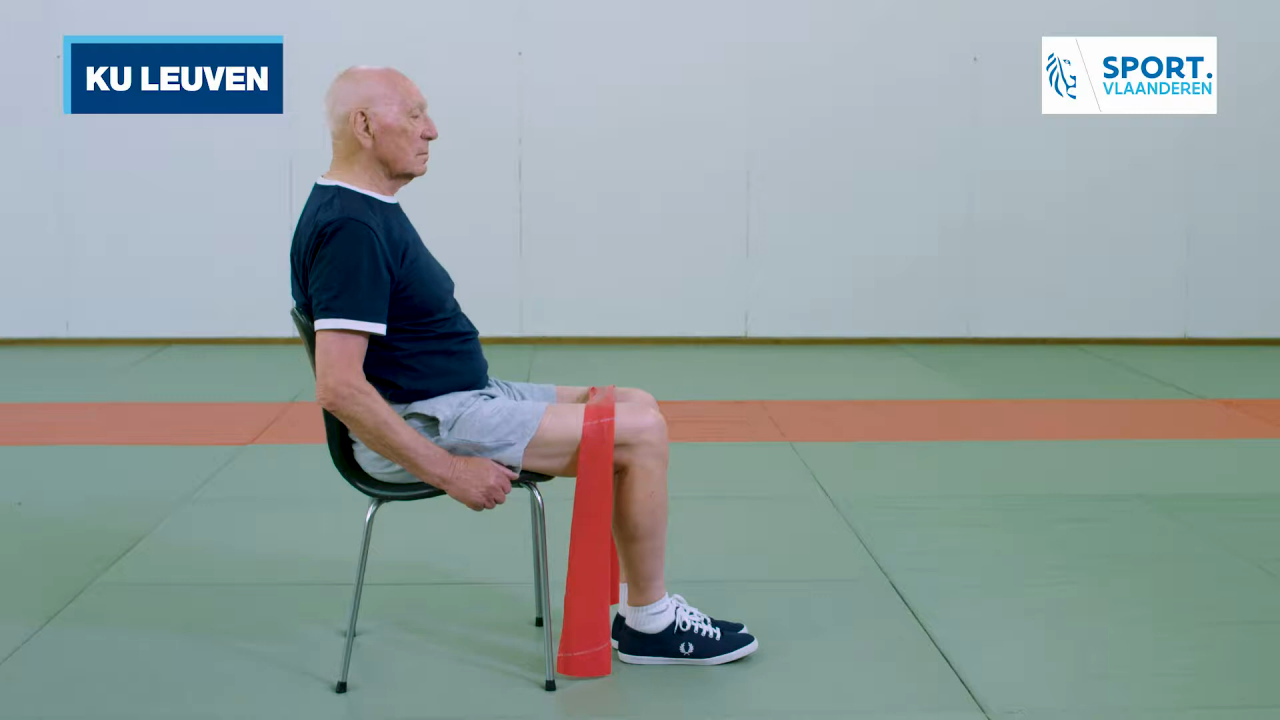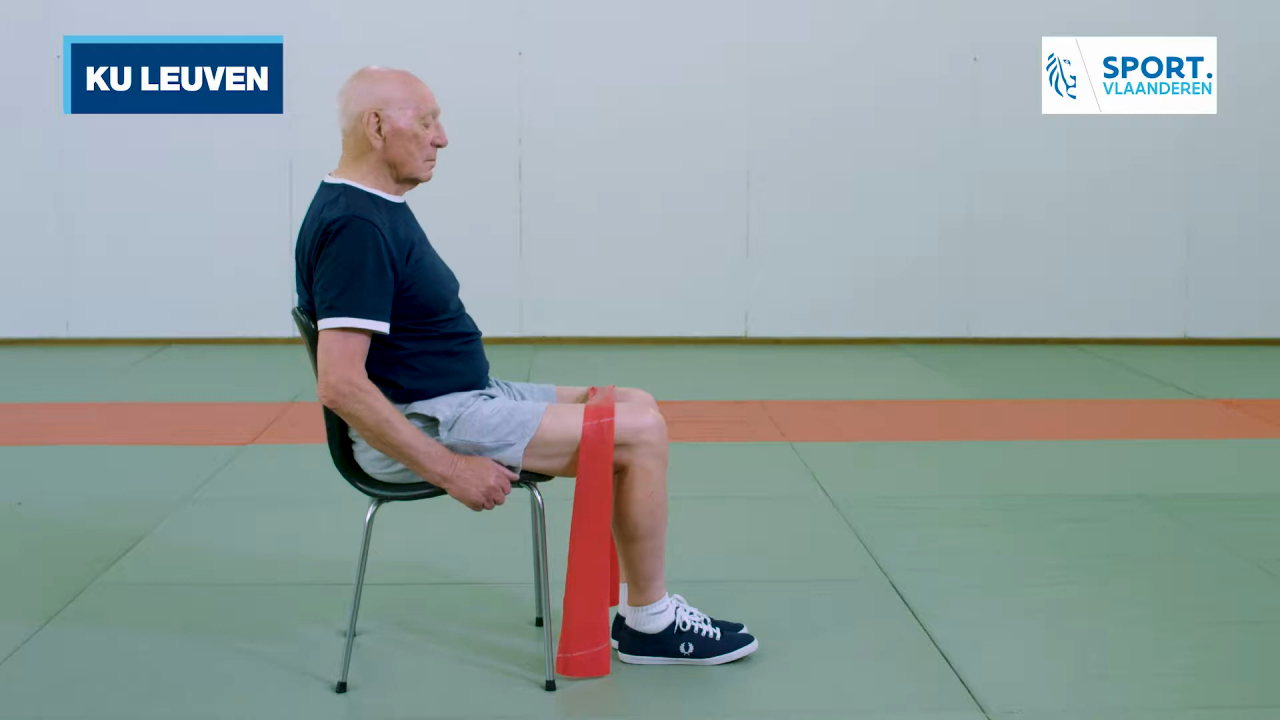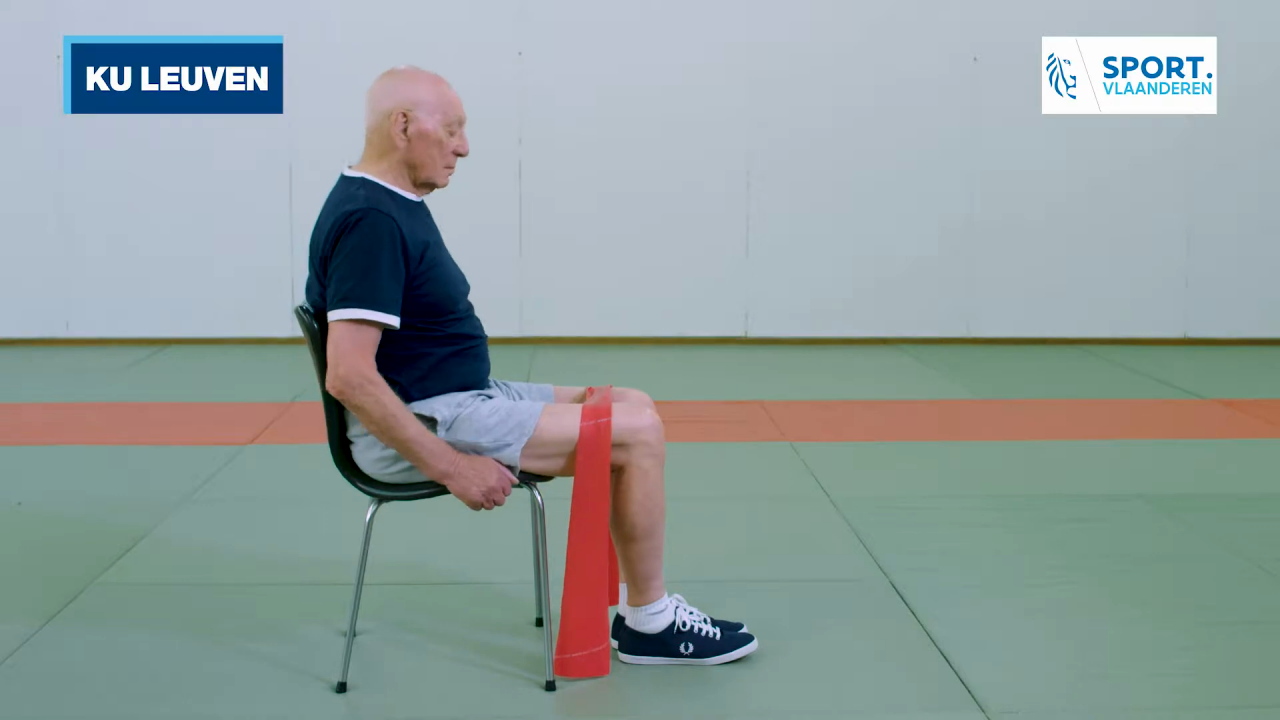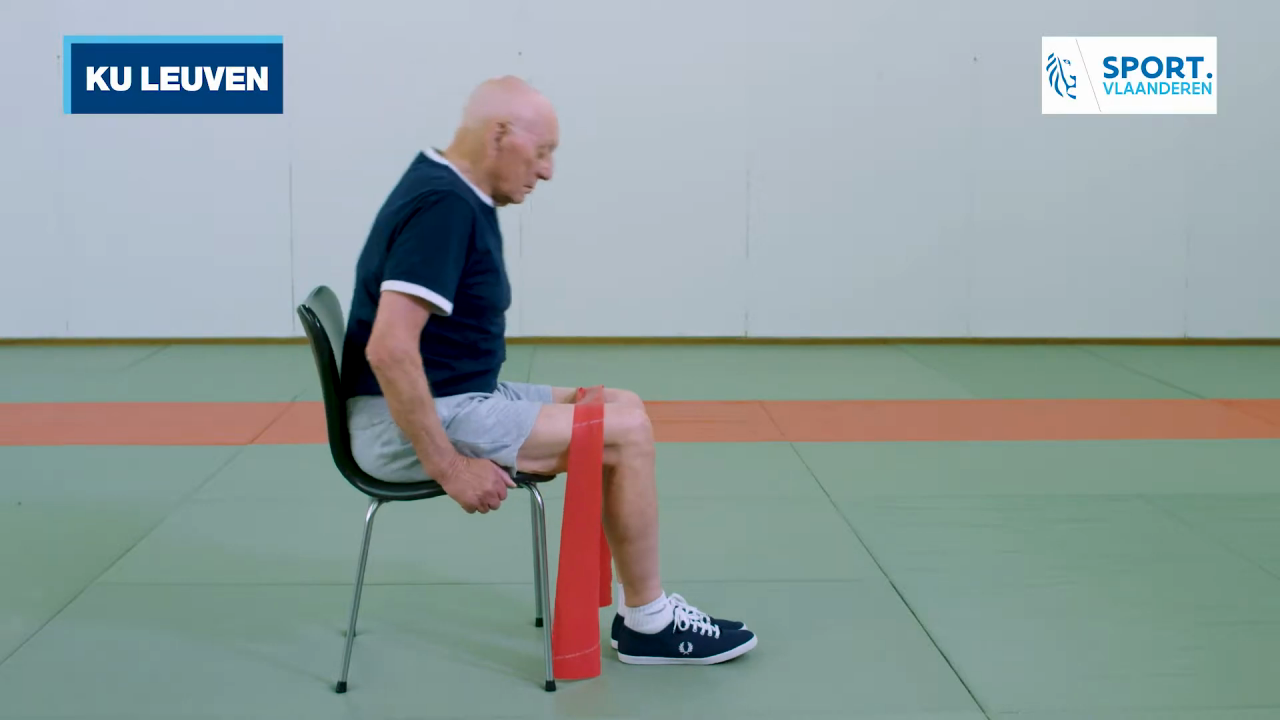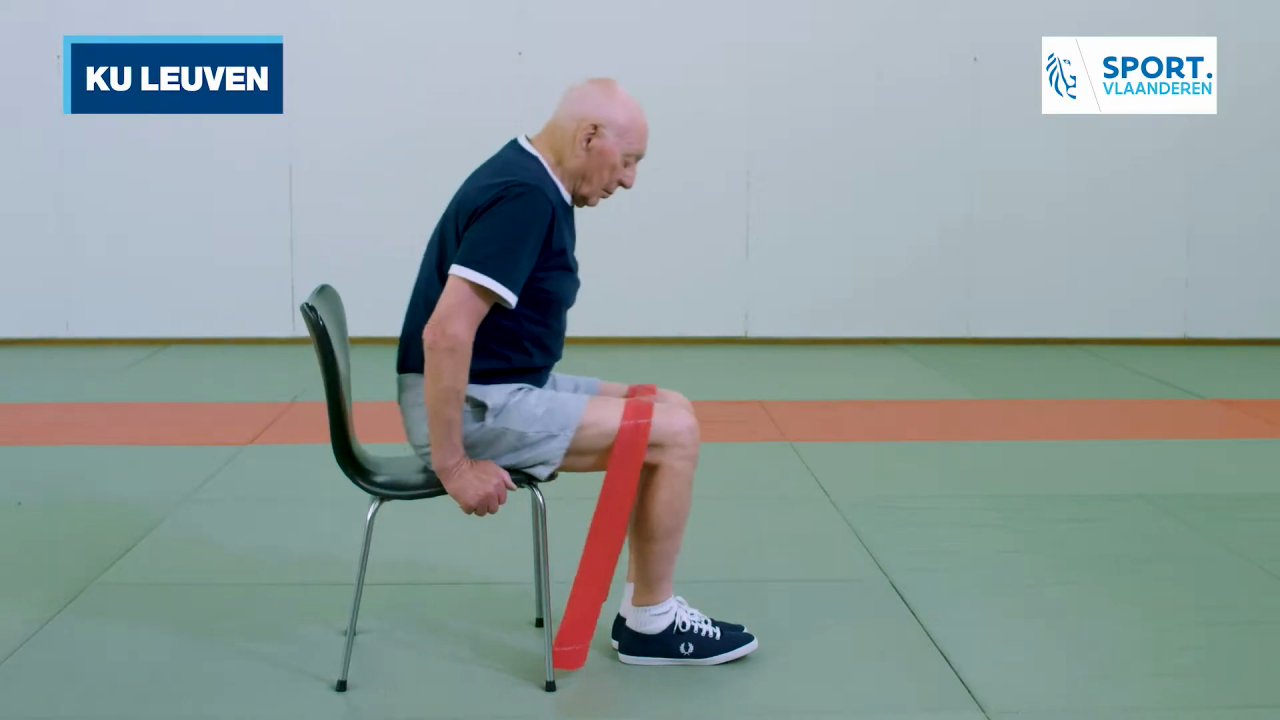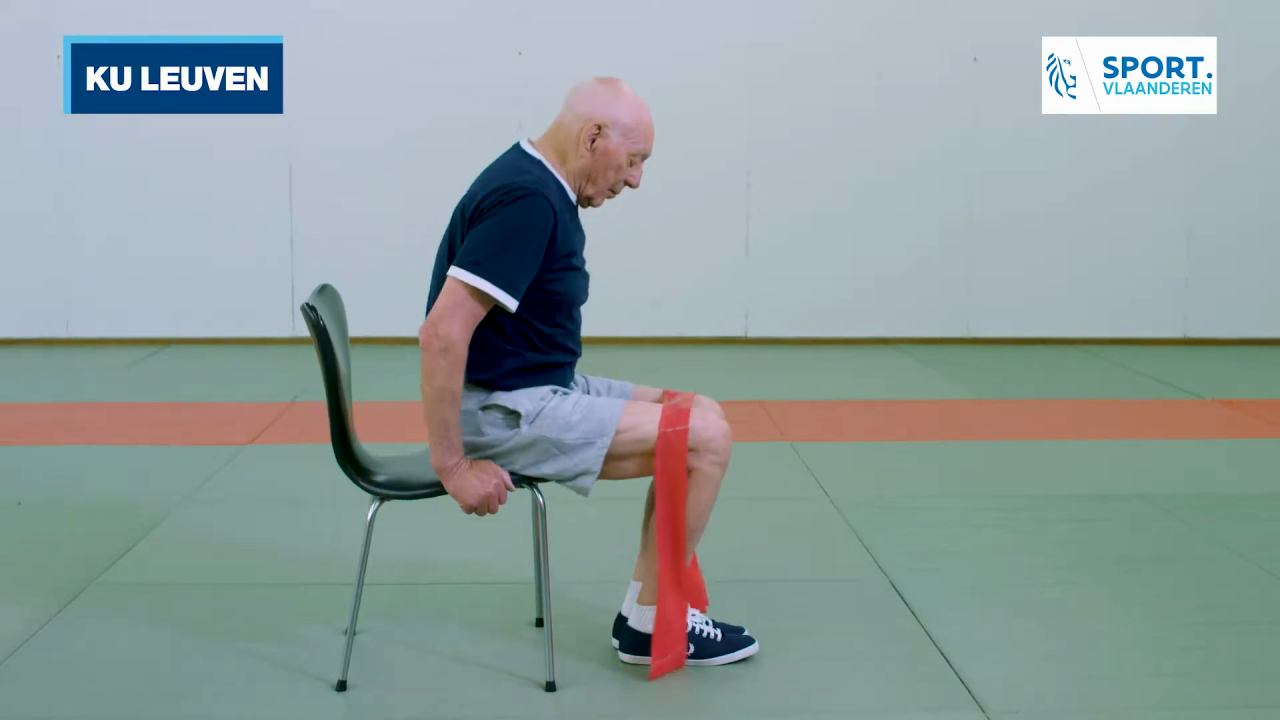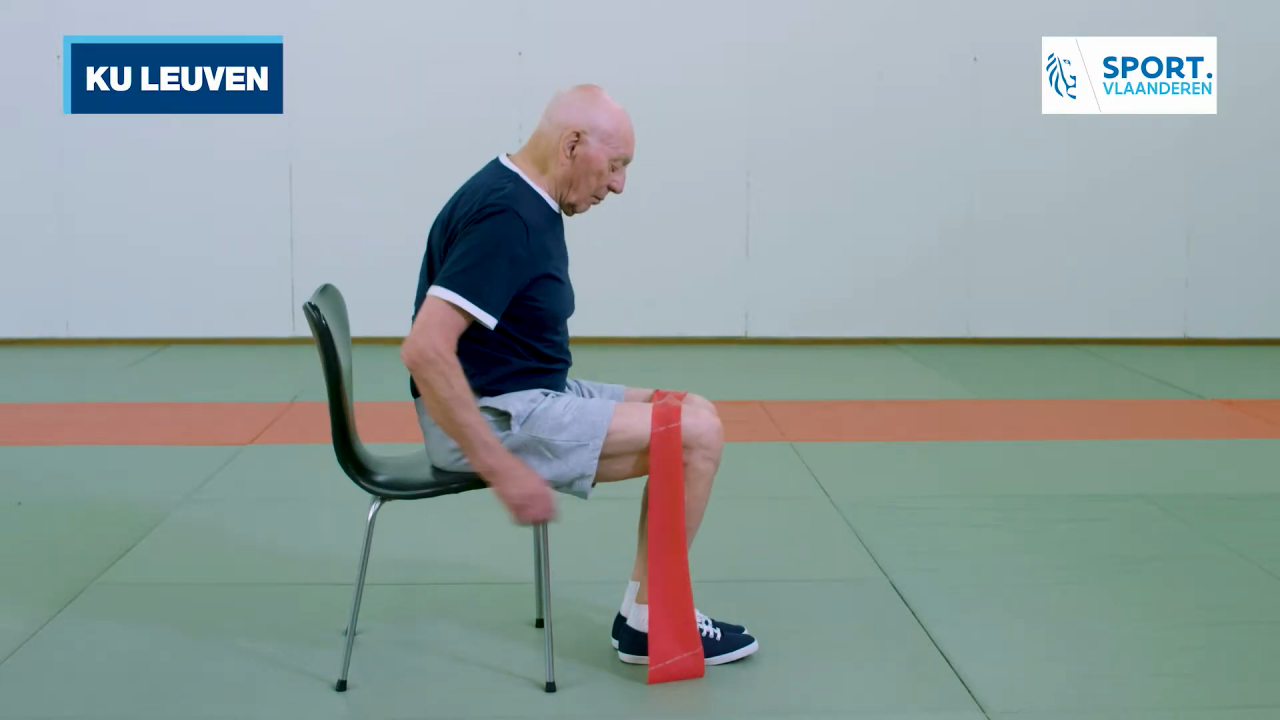
dt=0.4s
person 1, frame 1
left shoulder: (369, 208)
right shoulder: (348, 227)
right elbow: (339, 387)
right wrist: (447, 471)
left hip: (464, 398)
right hip: (427, 425)
left knee: (636, 409)
right knee: (641, 433)
left ankle: (643, 607)
right ankle: (650, 623)
person 1, frame 2
left shoulder: (376, 207)
right shoulder: (355, 225)
right elbow: (341, 384)
right wrist: (448, 470)
left hip: (465, 398)
right hip: (425, 425)
left knee: (635, 408)
right knee: (640, 433)
left ankle: (641, 607)
right ankle: (651, 623)
person 1, frame 3
left shoulder: (393, 203)
right shoulder: (372, 218)
right elbow: (348, 376)
right wrist: (449, 466)
left hip: (459, 400)
right hip: (425, 424)
left knee: (632, 408)
right knee: (636, 434)
left ankle: (642, 607)
right ankle: (651, 623)
person 1, frame 4
left shoulder: (455, 193)
right shoulder: (445, 206)
right elbow: (390, 348)
right wrist: (447, 466)
left hip: (458, 399)
right hip: (412, 424)
left knee: (624, 408)
right knee: (625, 434)
left ankle: (644, 608)
right ankle: (650, 624)
person 1, frame 5
left shoulder: (529, 181)
right shoulder: (524, 197)
right elbow: (446, 333)
right wrist: (452, 464)
left hip: (509, 388)
right hip: (473, 406)
left knee: (672, 411)
right knee: (672, 435)
left ankle: (644, 607)
right ankle: (651, 623)
person 1, frame 6
left shoulder: (538, 186)
right shoulder: (528, 201)
right elbow: (442, 334)
right wrist: (451, 465)
left hip: (539, 390)
right hip: (502, 412)
left knee: (703, 418)
right knee: (705, 440)
left ankle: (648, 608)
right ankle: (653, 621)
person 1, frame 7
left shoulder: (527, 202)
right shoulder: (505, 215)
right elbow: (424, 350)
right wrist: (501, 470)
left hip: (530, 396)
right hip: (488, 415)
left knee: (696, 415)
right knee: (697, 436)
left ankle: (647, 607)
right ankle: (652, 622)
